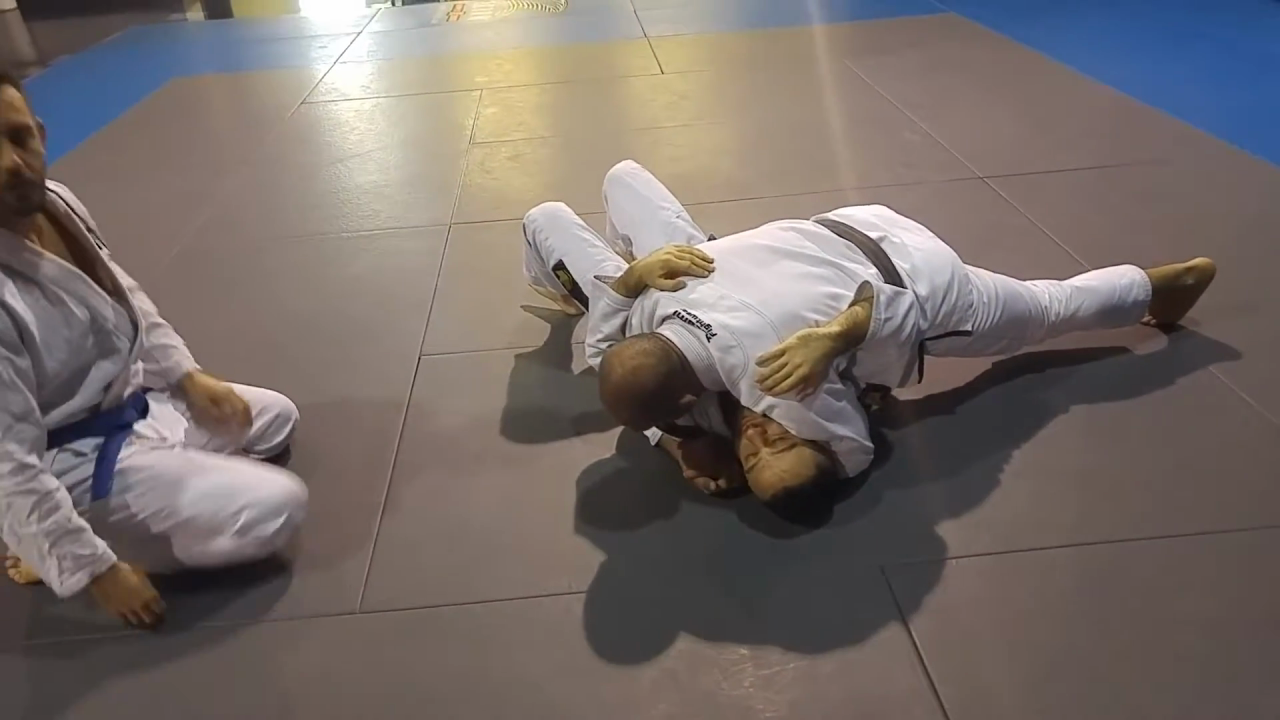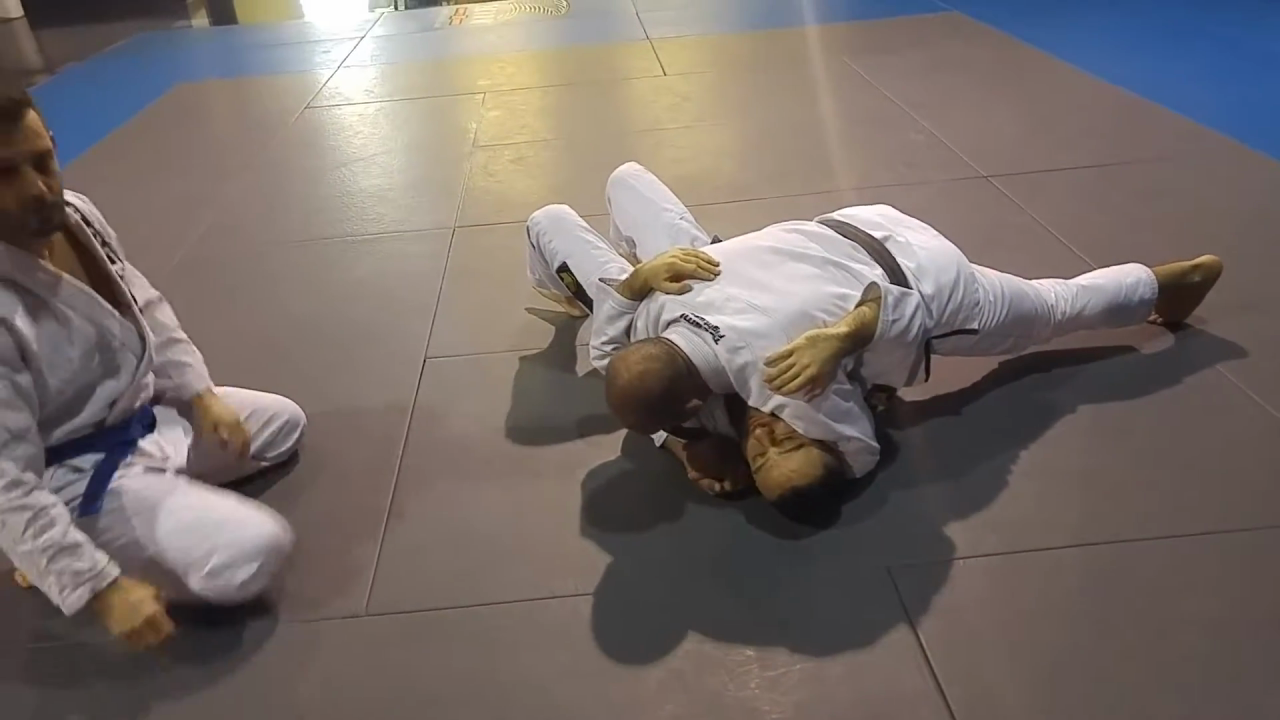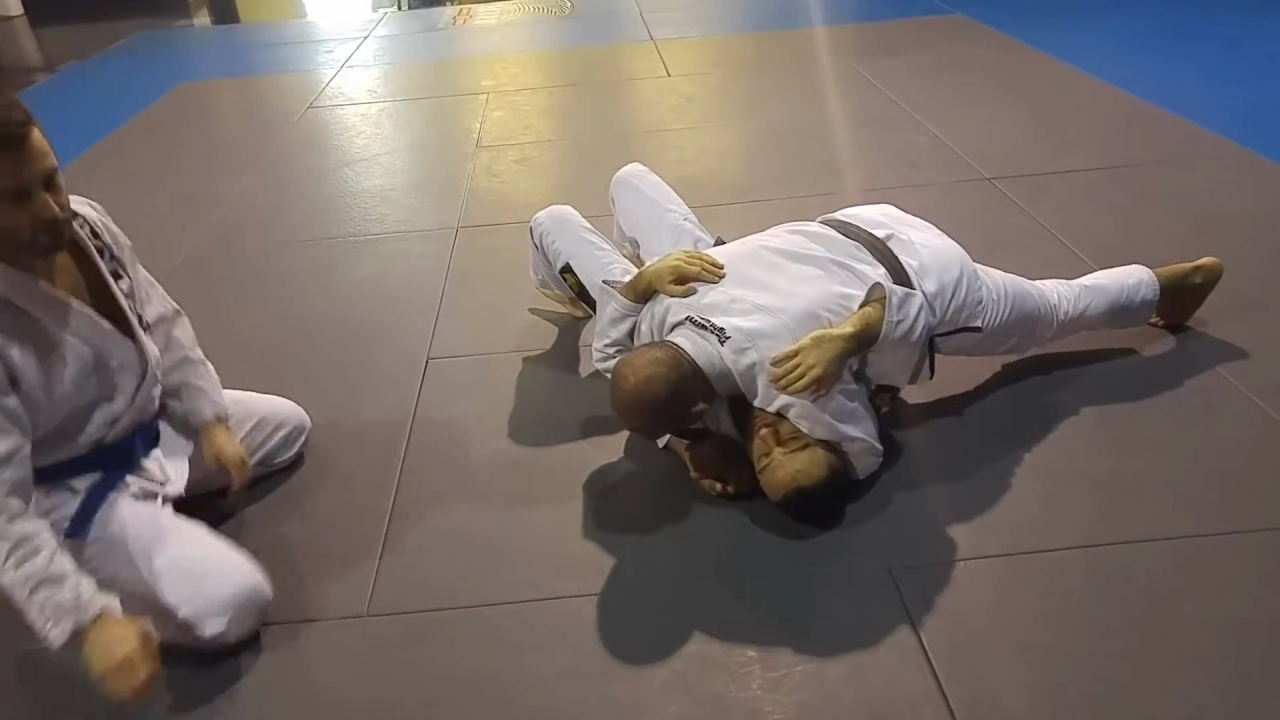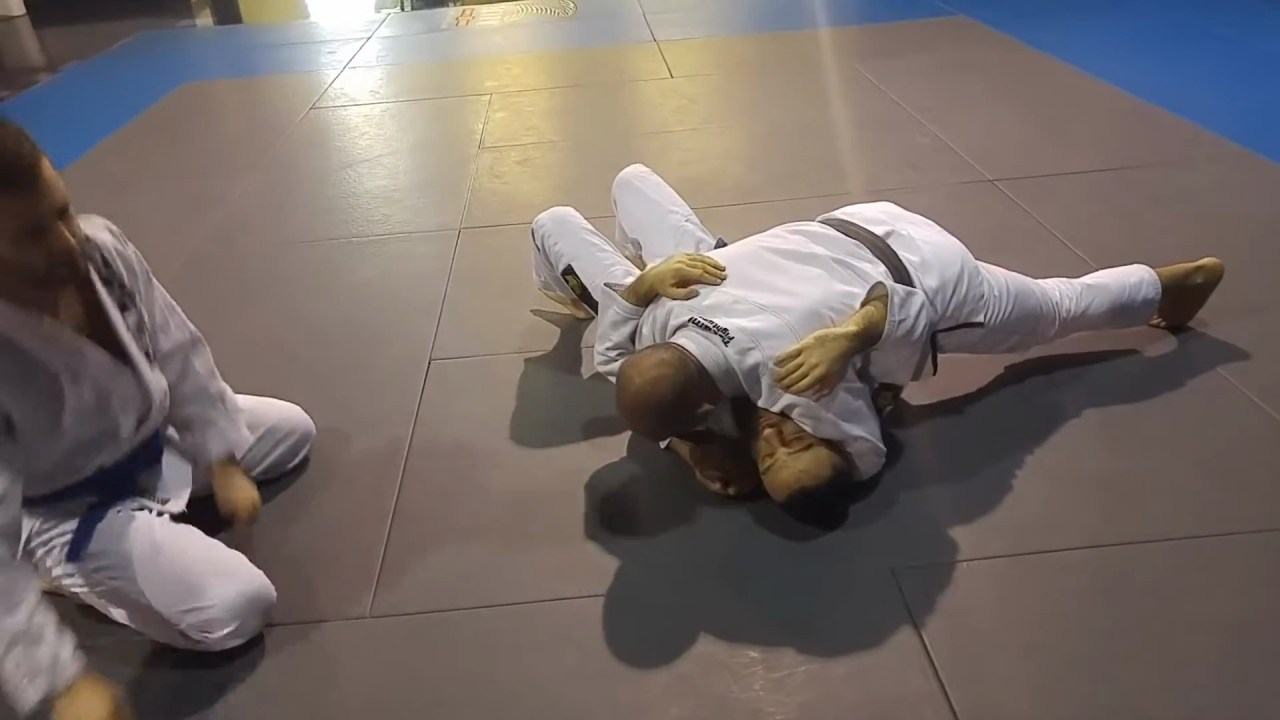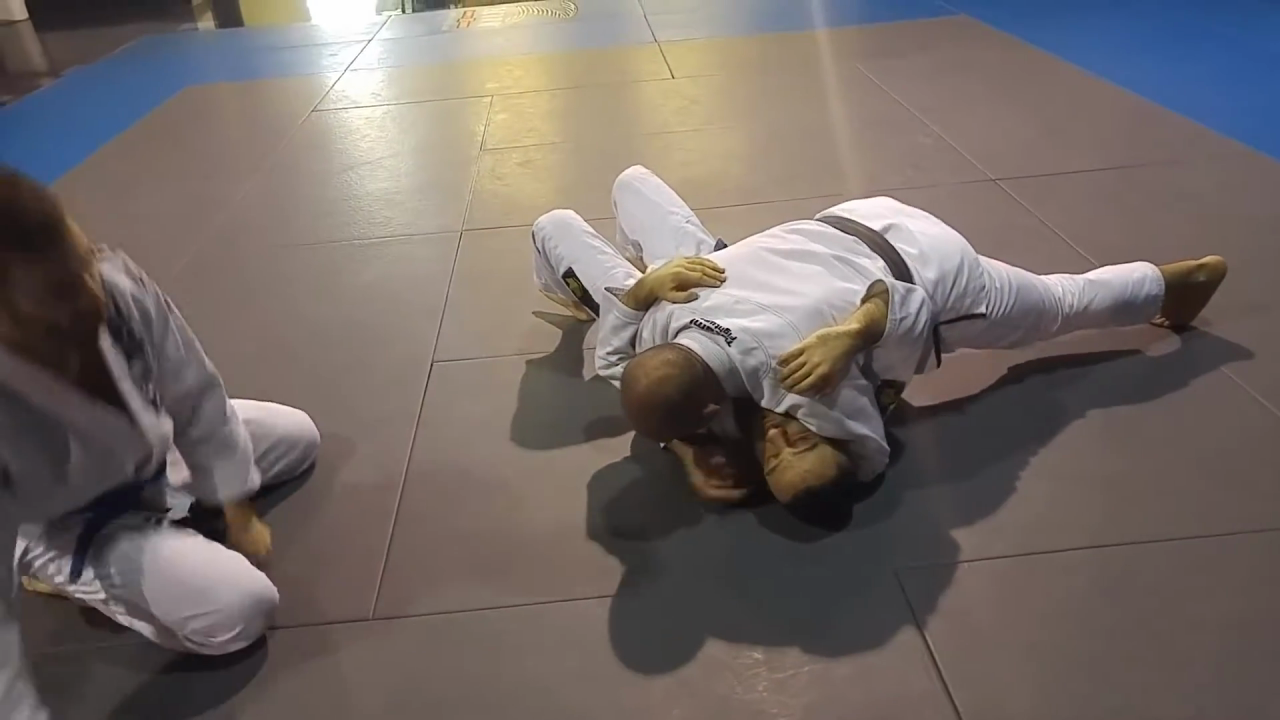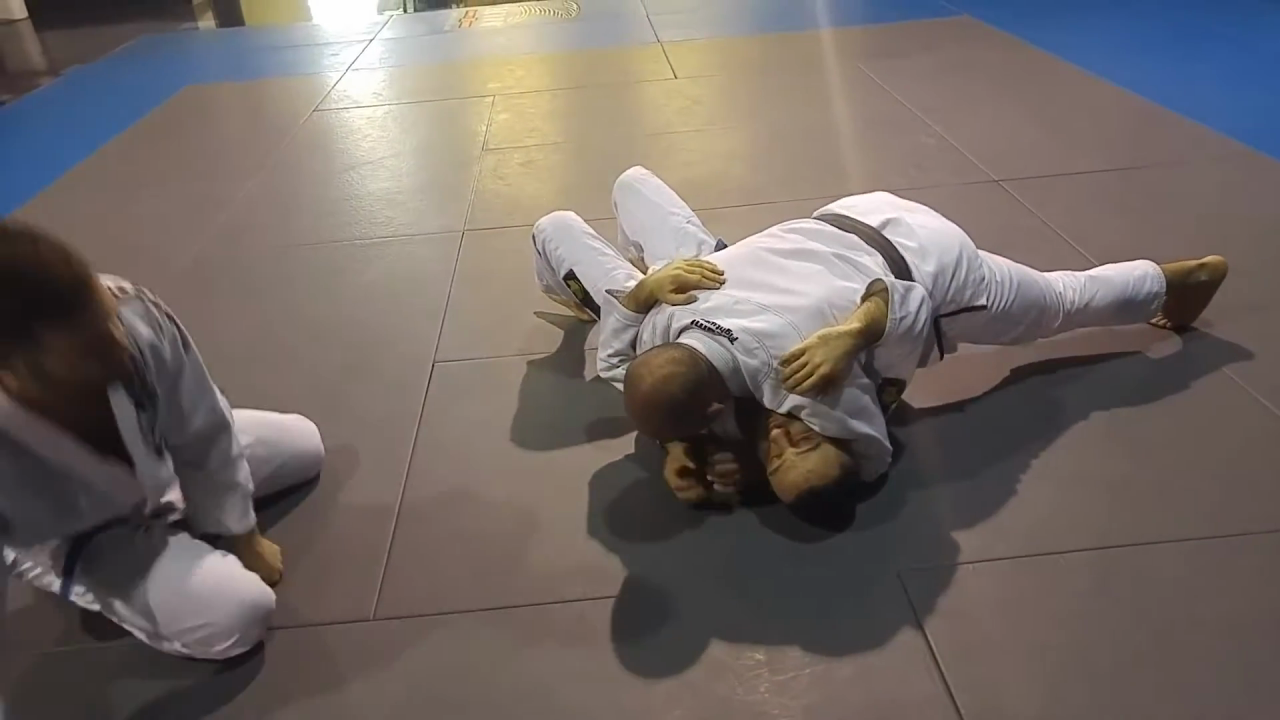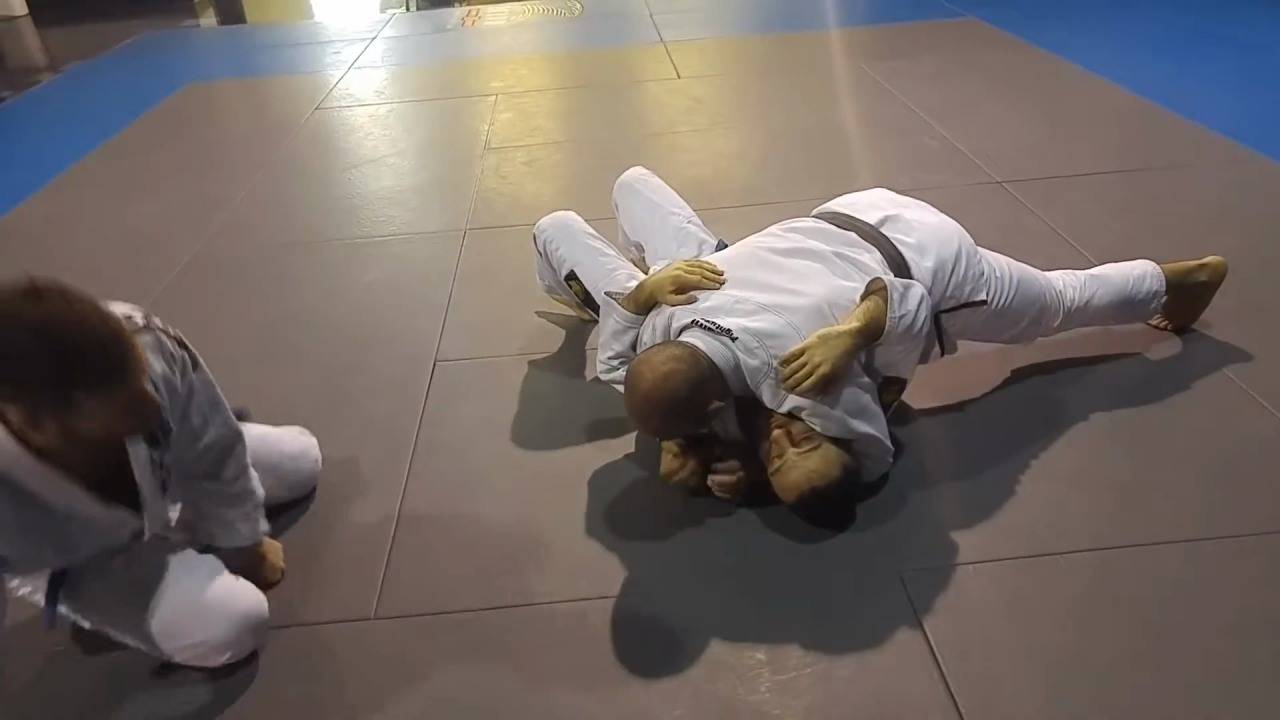
dt=0.1s
person 1, frame 1
left shoulder: (773, 385)
right shoulder: (664, 287)
left elbow: (856, 453)
left hip: (915, 288)
right hip: (858, 231)
left knee: (1046, 308)
left ankle: (1165, 283)
person 1, frame 2
left shoulder: (788, 393)
right shoulder: (667, 290)
left elbow: (860, 455)
left hip: (920, 285)
right hip: (861, 230)
left knee: (1052, 307)
left ankle: (1169, 280)
person 1, frame 3
left shoulder: (794, 394)
right shoulder: (672, 292)
left elbow: (864, 456)
left hip: (923, 284)
right hip: (865, 229)
left knee: (1054, 308)
left ankle: (1171, 282)
person 1, frame 4
left shoulder: (802, 396)
right shoulder: (672, 297)
left elbow: (865, 459)
left hip: (925, 281)
right hip: (863, 227)
left knee: (1057, 308)
left ankle: (1175, 281)
person 1, frame 5
left shoulder: (805, 396)
right shoulder: (673, 298)
left elbow: (868, 459)
left hip: (925, 274)
right hip: (865, 223)
left knee: (1059, 304)
left ankle: (1180, 278)
person 1, frame 6
left shoulder: (810, 395)
right shoulder: (674, 302)
left elbow: (871, 461)
right elbow: (615, 357)
left hip: (927, 269)
right hip: (862, 219)
left knee: (1058, 301)
left ankle: (1178, 279)
person 1, frame 7
left shoulder: (811, 395)
right shoulder: (675, 303)
left elbow: (872, 461)
right elbow: (616, 358)
left hip: (926, 265)
right hip: (866, 217)
left knee: (1057, 301)
left ankle: (1179, 279)
person 2, frame 1
left shoulder: (53, 203)
left elbow: (124, 297)
left wrist: (188, 375)
right wrist: (94, 570)
left hip: (132, 404)
right hip: (75, 464)
left knee: (276, 418)
right knee: (274, 509)
right ankle: (58, 552)
person 2, frame 2
left shoulder: (71, 213)
left elbow: (145, 306)
left wrist: (201, 394)
right wrist: (101, 587)
right hip: (77, 475)
left knee: (285, 425)
right knee: (252, 553)
right ankle: (62, 556)
person 2, frame 3
left shoulder: (83, 222)
left elbow: (159, 321)
left wrist: (210, 420)
right wrist: (88, 620)
left hip: (145, 421)
right hip: (74, 491)
left knee: (289, 428)
right knee: (231, 604)
person 2, frame 4
left shoulder: (97, 243)
left elbow: (176, 348)
left wrist: (222, 460)
left hip: (146, 431)
right hip: (68, 514)
left knee: (293, 430)
right knee: (233, 608)
right ankle: (69, 567)
person 2, frame 5
left shoulder: (116, 284)
left elbow: (192, 393)
left wrist: (236, 504)
left hip: (148, 446)
right hip: (71, 529)
left knee: (299, 438)
right knee: (237, 610)
right ankle: (81, 578)
person 2, frame 6
left shoulder: (135, 316)
left elbow: (204, 433)
left wrist: (241, 534)
left hip: (158, 460)
right hip: (80, 541)
left knee: (304, 445)
right knee: (235, 615)
right ankle: (89, 584)
person 2, frame 7
left shoulder: (149, 347)
left elbow: (216, 455)
left wrist: (246, 544)
left hip: (160, 477)
left knee: (302, 462)
right knee: (231, 624)
